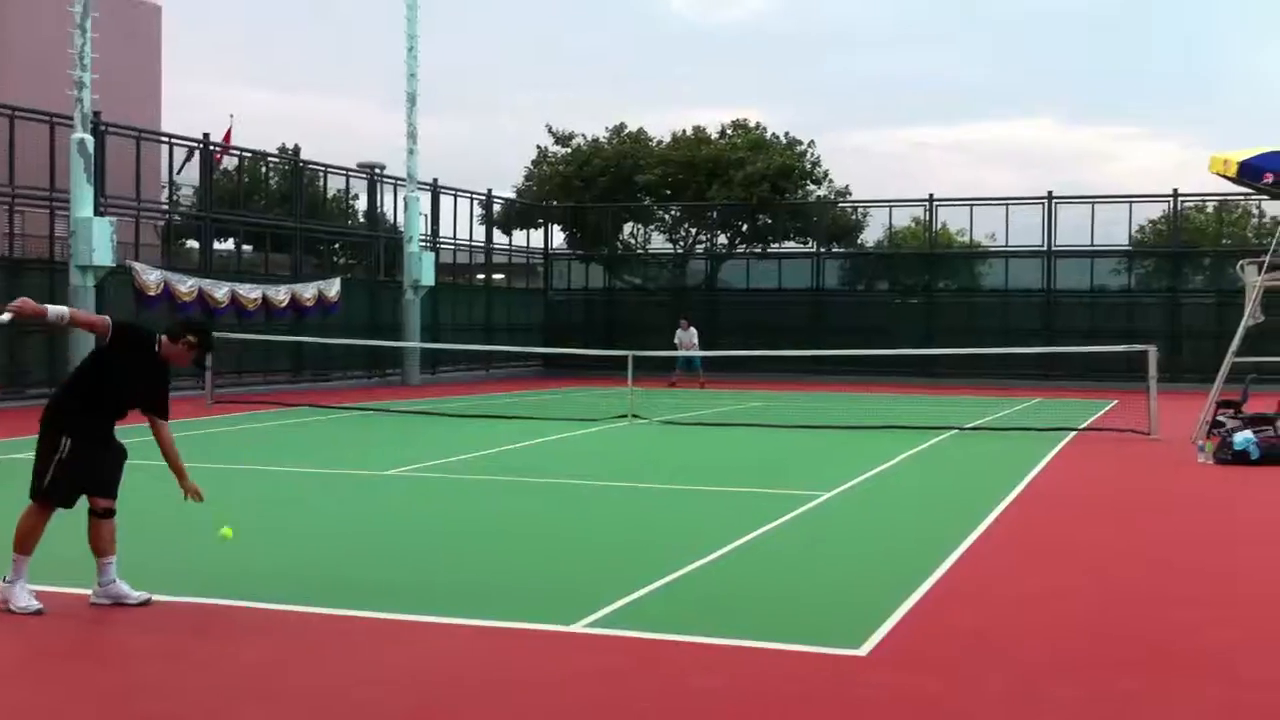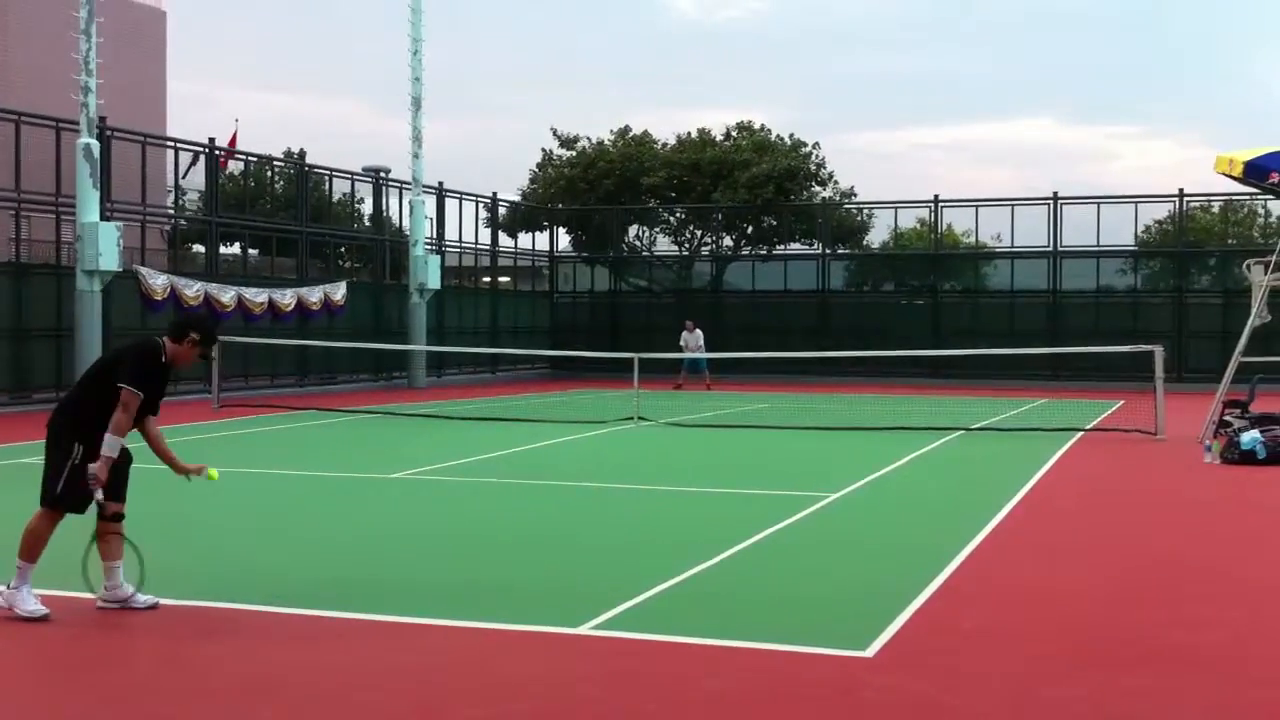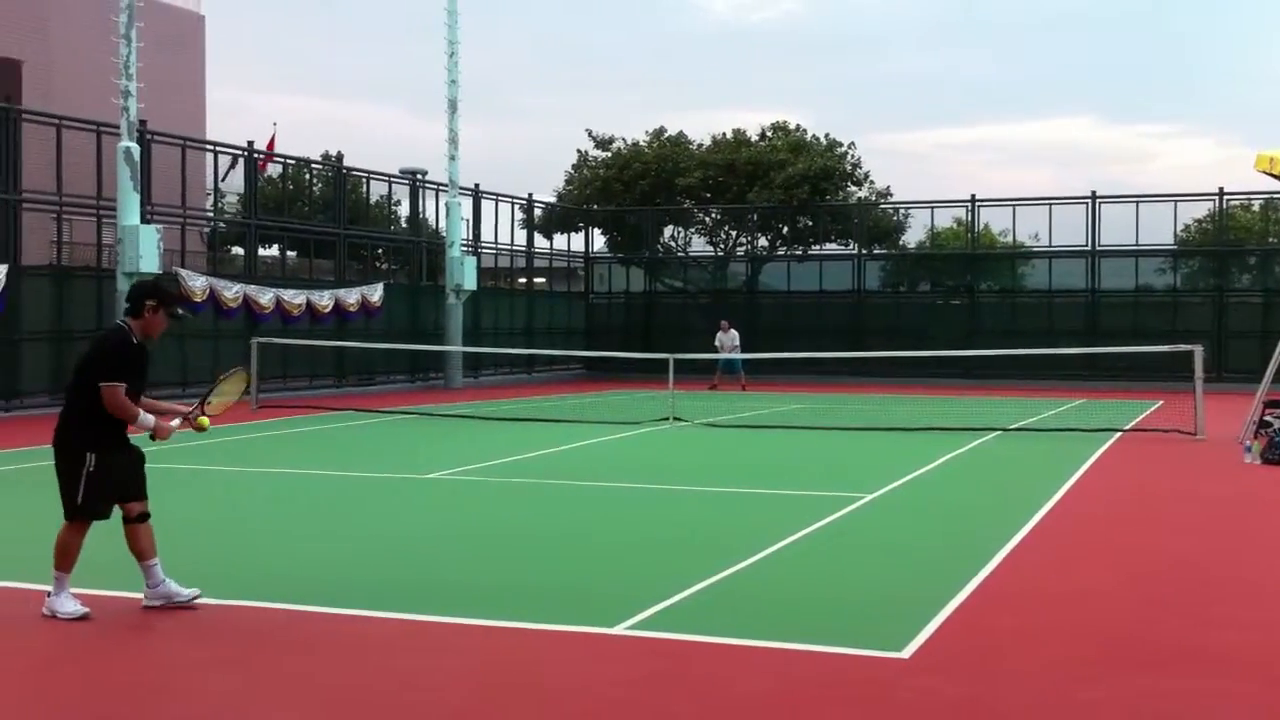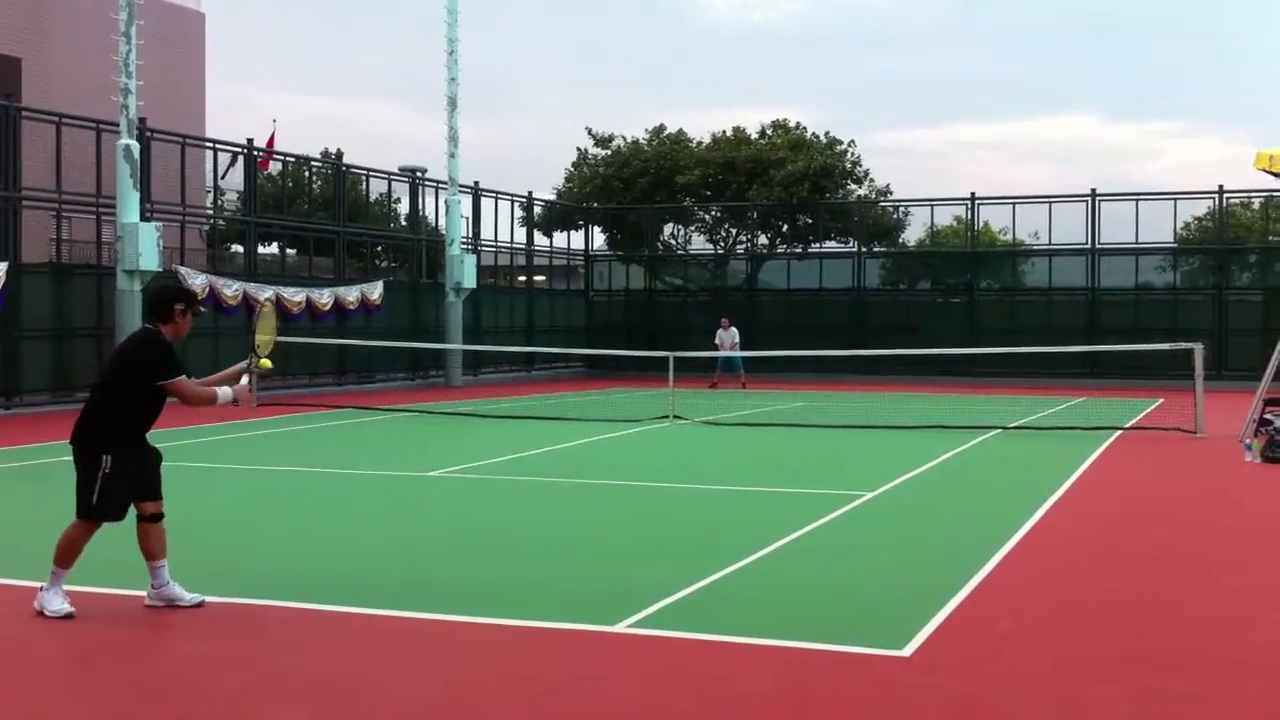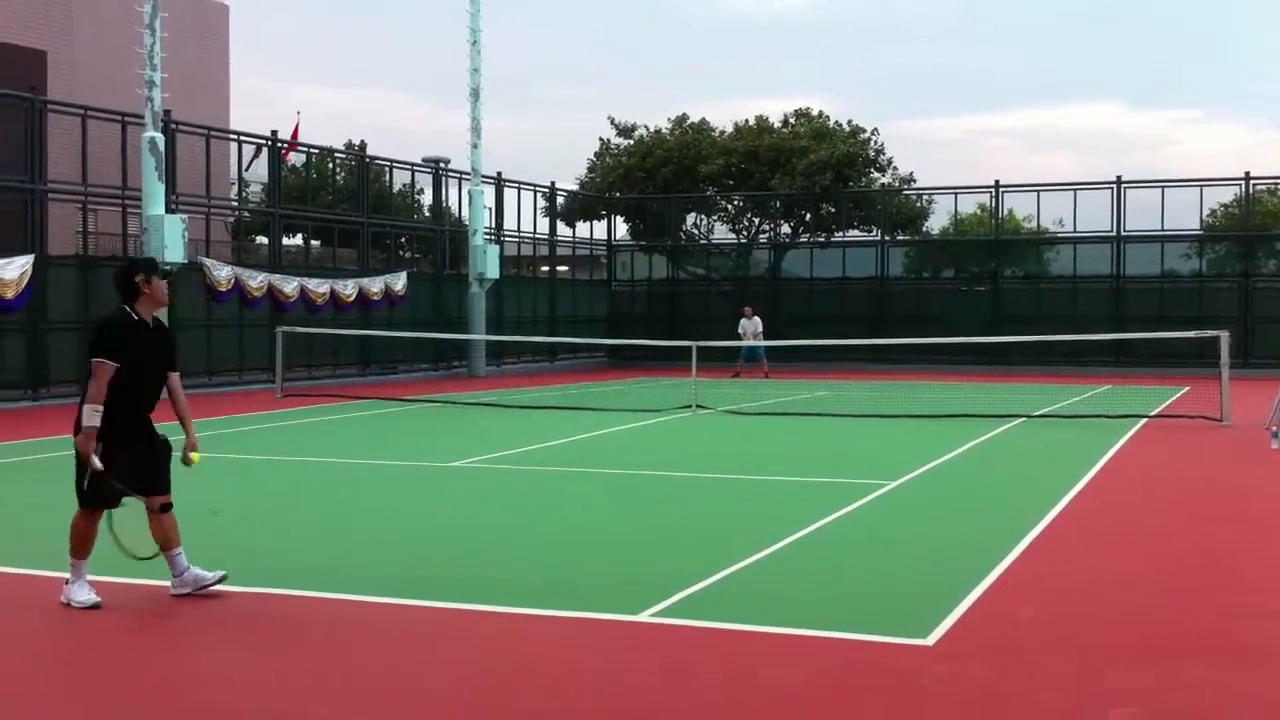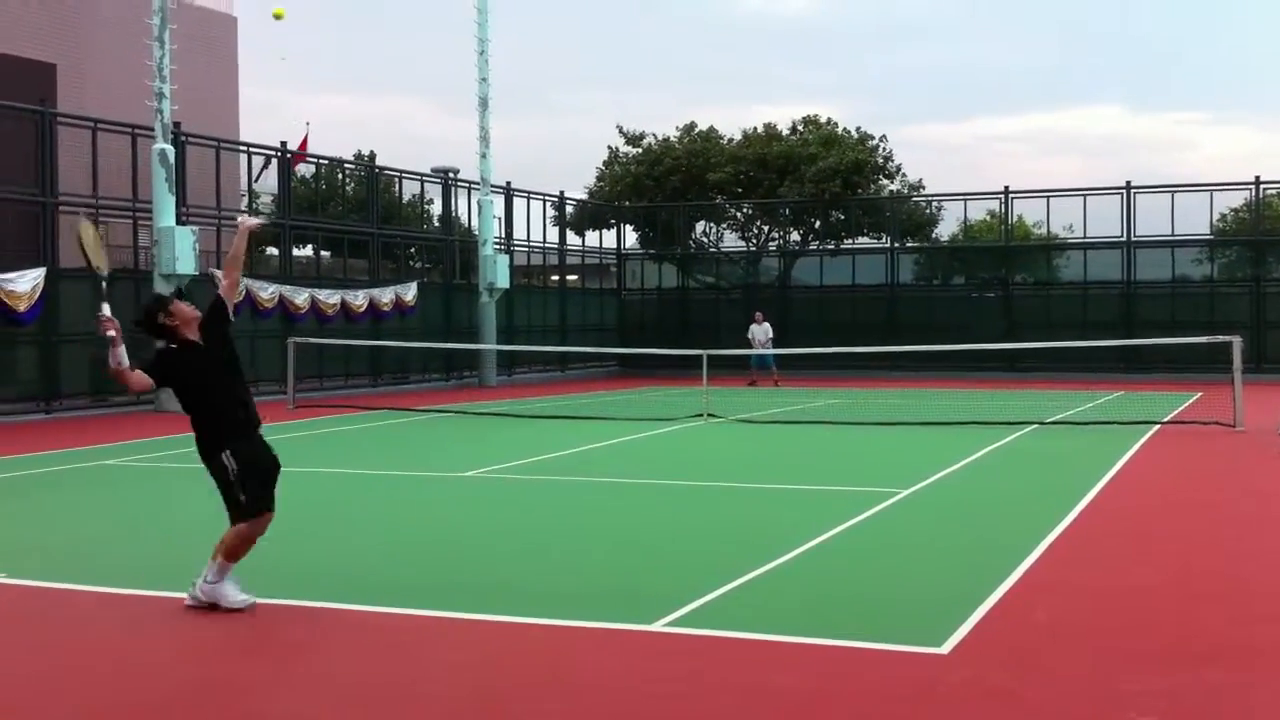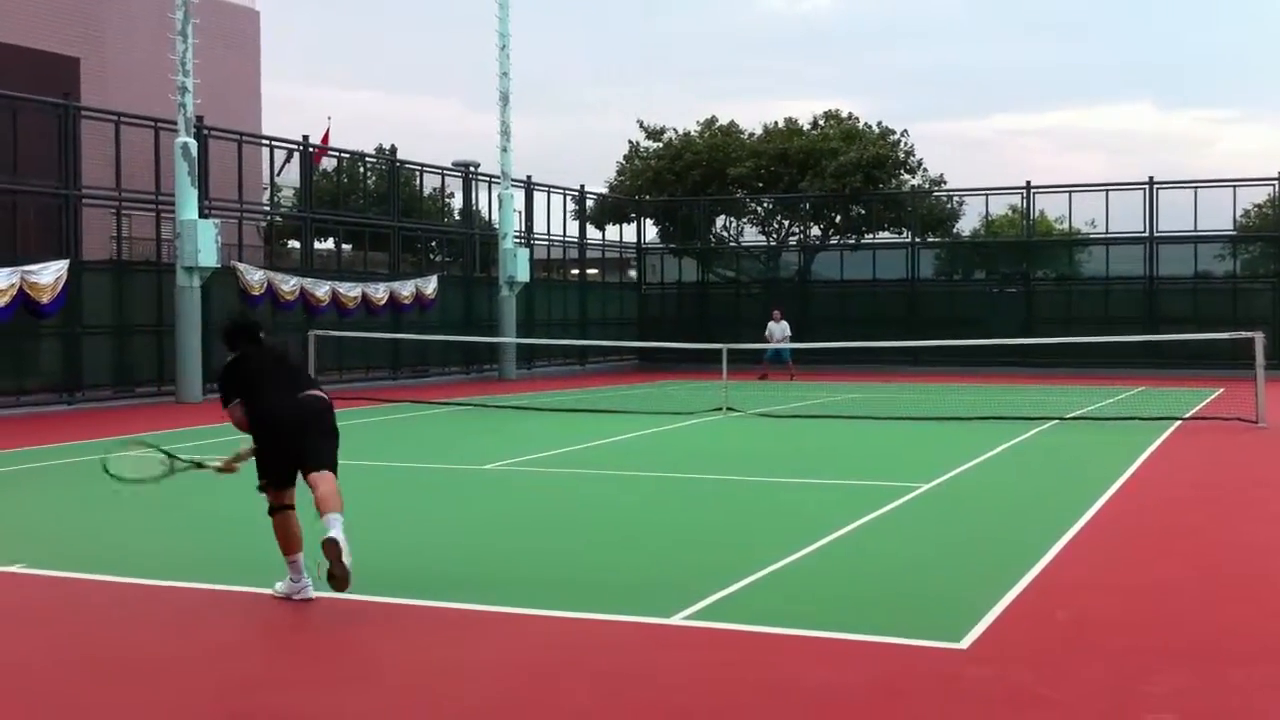
dt=0.7s
person 1, frame 1
left shoulder: (158, 375)
right shoulder: (136, 340)
left elbow: (161, 430)
right elbow: (86, 320)
left wrist: (184, 479)
right wrist: (38, 310)
left hip: (99, 435)
right hip: (66, 426)
left knee: (104, 505)
right knee: (44, 504)
left ankle: (107, 583)
person 1, frame 2
left shoulder: (160, 369)
right shoulder: (145, 354)
left elbow: (146, 424)
right elbow: (124, 411)
left wrist: (178, 465)
right wrist: (104, 460)
left hip: (102, 439)
right hip: (74, 433)
left knee: (113, 509)
right knee: (54, 509)
left ankle: (114, 588)
person 1, frame 3
left shoulder: (134, 346)
right shoulder: (116, 343)
right elbow: (114, 402)
left wrist: (178, 410)
right wrist: (153, 425)
left hip: (112, 442)
right hip: (83, 443)
left knee: (137, 510)
right knee: (80, 518)
left ankle: (157, 586)
right ankle: (57, 596)
person 1, frame 4
left shoulder: (154, 344)
right shoulder: (151, 346)
left elbow: (187, 386)
right elbow: (188, 395)
left wrist: (234, 372)
right wrist: (232, 394)
left hip: (130, 441)
right hip: (102, 443)
left knee: (152, 509)
right knee: (90, 518)
left ankle: (161, 587)
right ankle: (51, 590)
person 1, frame 5
left shoulder: (160, 332)
right shoulder: (116, 326)
left elbow: (173, 384)
right elbow: (99, 380)
left wrist: (189, 432)
right wrist: (87, 430)
left hip: (139, 430)
right hip: (104, 433)
left knee: (159, 501)
right knee: (93, 505)
left ankle: (183, 575)
right ankle: (75, 583)
person 1, frame 6
left shoulder: (213, 326)
right shoulder: (170, 359)
left elbow: (231, 277)
right elbow: (131, 382)
left wrist: (242, 230)
right wrist: (115, 341)
left hip: (250, 441)
right hip: (223, 446)
left knee: (256, 517)
right knee: (255, 517)
left ankle: (211, 585)
right ankle: (213, 583)
person 1, frame 7
left shoulder: (230, 371)
right shoulder: (280, 359)
left elbow: (239, 419)
right wrist: (241, 456)
left hip: (274, 422)
right hip: (316, 408)
left knee: (279, 499)
right knee: (322, 475)
left ankle: (297, 581)
right ankle: (334, 533)
